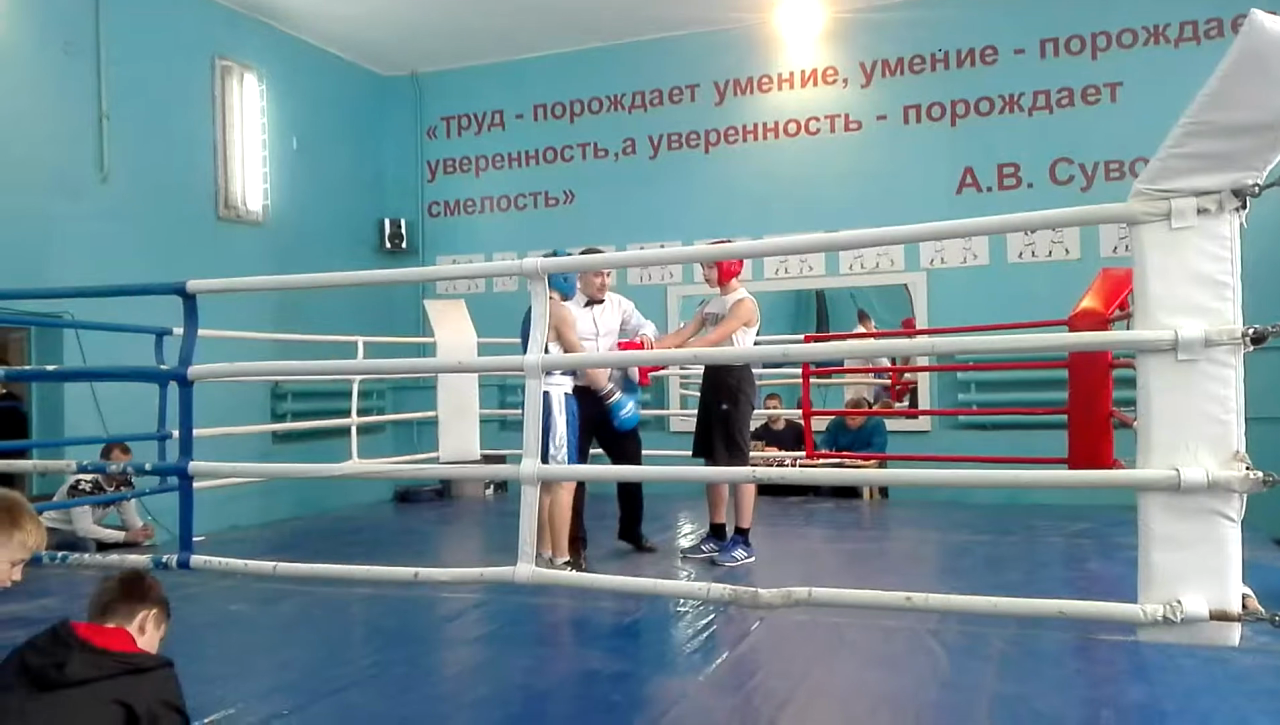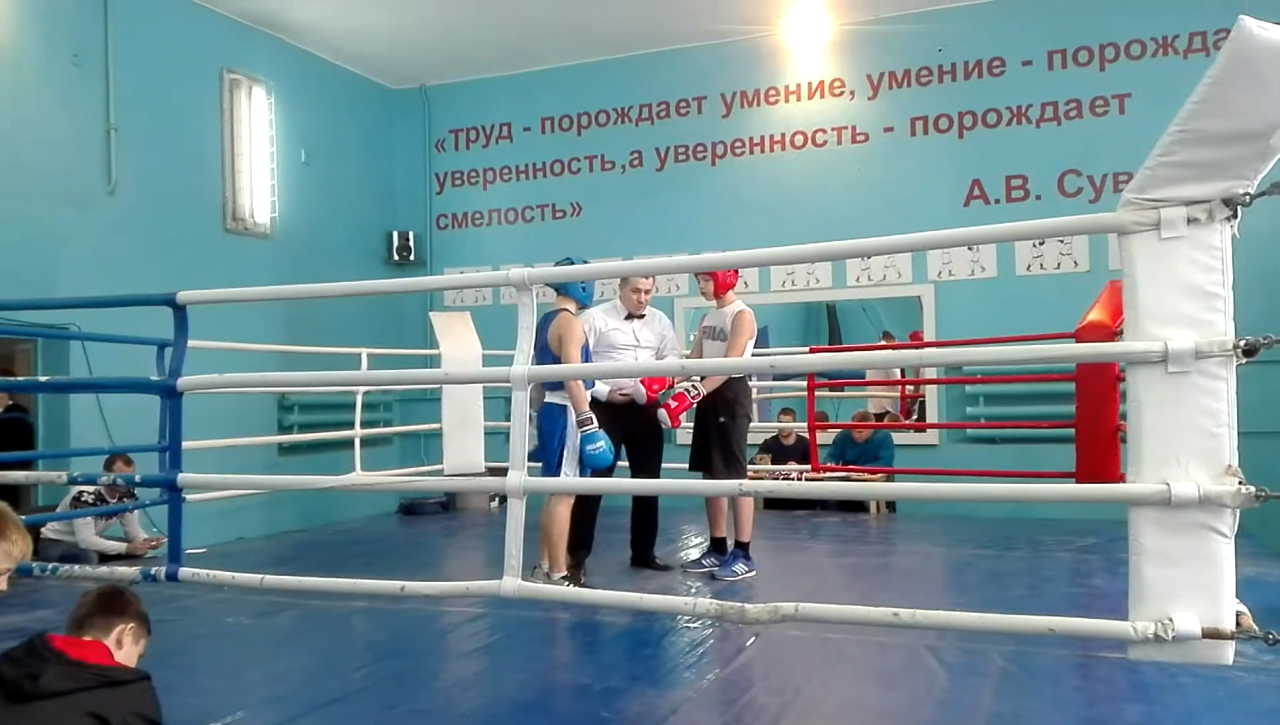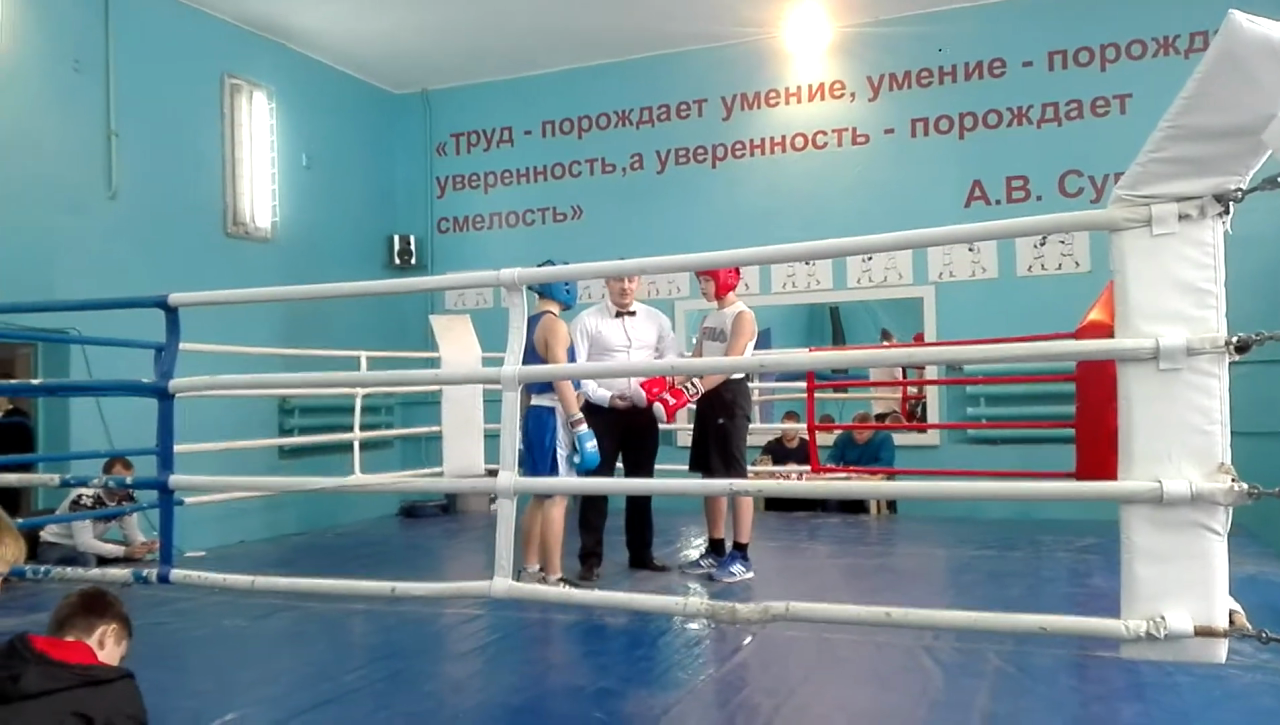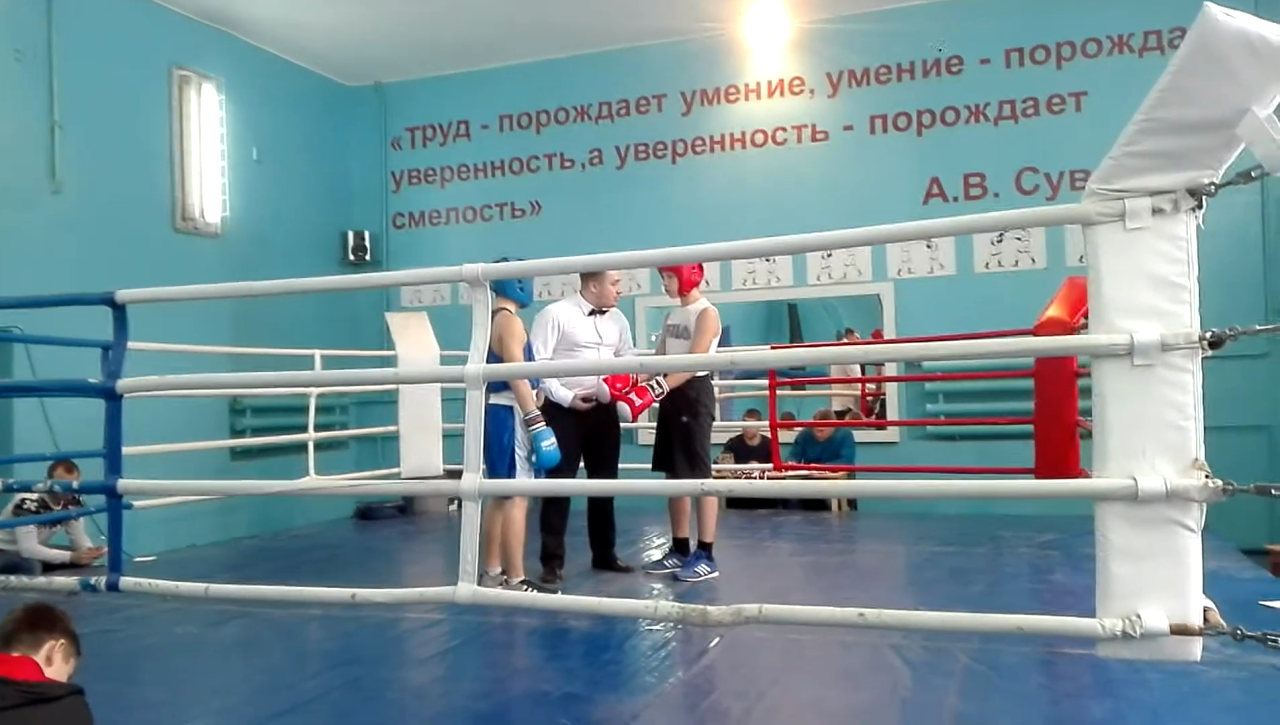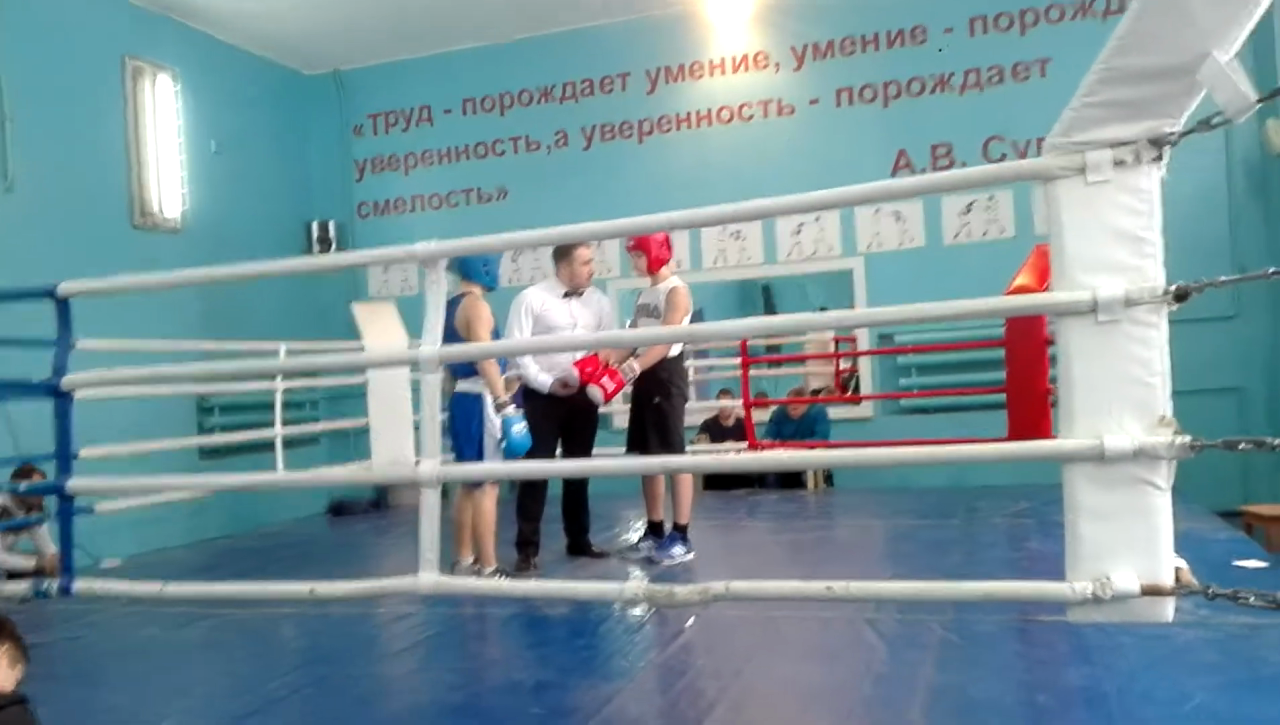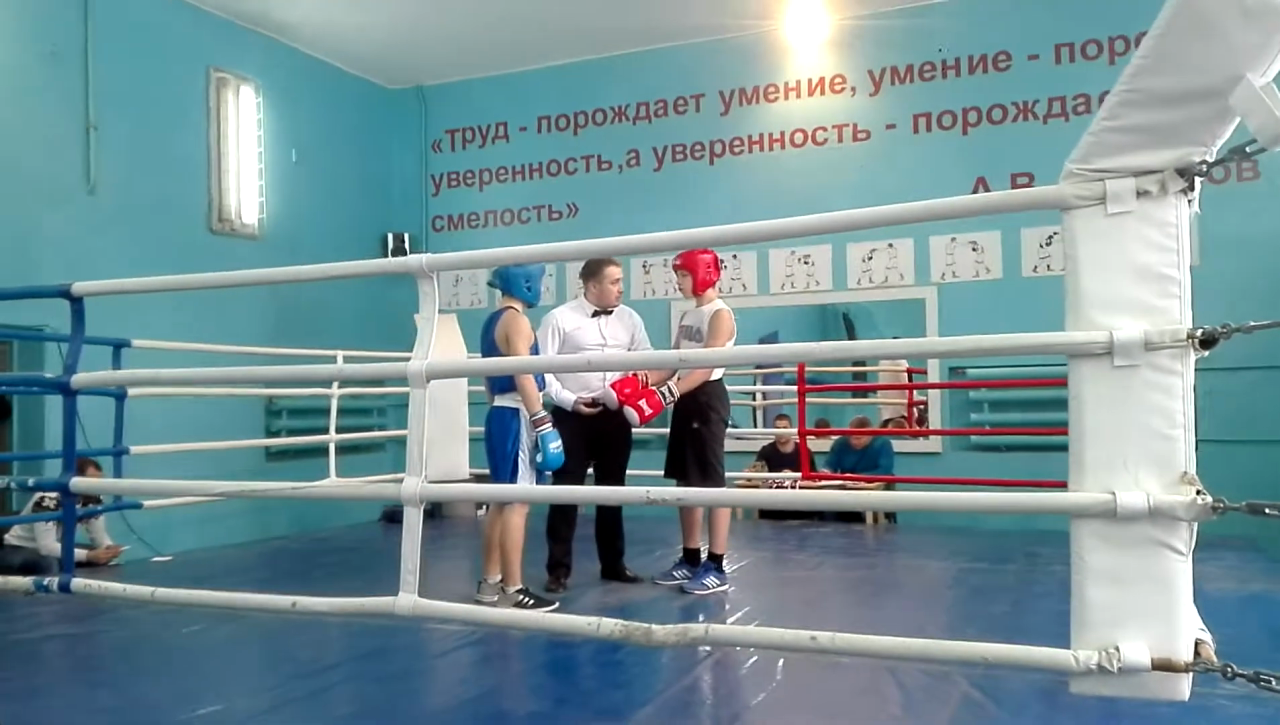
dt=0.7s
person 1, frame 1
left shoulder: (534, 311)
right shoulder: (558, 311)
right elbow: (580, 358)
right wrist: (613, 394)
left hip: (540, 396)
right hip: (555, 398)
left knee: (547, 481)
right knee: (564, 482)
left ankle: (544, 554)
right ankle: (560, 560)
person 1, frame 2
left shoulder: (545, 322)
right shoulder: (570, 323)
right elbow: (573, 378)
left wrist: (535, 420)
right wrist: (588, 424)
left hip: (549, 409)
right hip: (565, 411)
left knee: (555, 492)
right knee: (564, 495)
left ankle: (545, 567)
right ankle: (558, 576)
person 1, frame 3
left shoulder: (529, 325)
right shoulder: (555, 325)
right elbow: (561, 380)
left wrist: (523, 423)
right wrist: (579, 424)
left hip: (535, 413)
right hip: (553, 414)
left knee: (539, 495)
right knee: (556, 497)
left ankle: (531, 569)
right ankle: (552, 577)
person 1, frame 4
left shoulder: (488, 321)
right shoulder: (510, 322)
right elbow: (517, 376)
right wrist: (536, 422)
left hip: (495, 410)
right hip: (511, 413)
left knee: (500, 495)
right knee: (516, 497)
left ankle: (492, 572)
right ankle: (515, 580)
person 1, frame 5
left shoulder: (451, 306)
right shoulder: (476, 305)
right elbow: (485, 360)
right wrist: (506, 407)
left hip: (462, 398)
right hip: (480, 399)
left knee: (469, 484)
right knee: (486, 484)
left ankle: (464, 562)
right ankle: (488, 569)
person 1, frame 6
left shoulder: (492, 321)
right shoulder: (517, 320)
right elbow: (523, 376)
right wrist: (543, 422)
left hip: (499, 413)
right hip: (517, 416)
left knee: (501, 501)
right knee: (517, 504)
left ankle: (490, 582)
right ankle: (512, 590)
person 2, frame 1
left shoulder: (744, 303)
right shoulder: (710, 304)
left elbow: (710, 341)
right elbow: (682, 335)
left hip: (735, 381)
right hip: (712, 379)
left knee: (737, 461)
right knee: (713, 461)
left ankle: (742, 540)
right ankle: (717, 535)
person 2, frame 2
left shoulder: (742, 316)
right shoulder: (708, 318)
right elbow: (695, 360)
left wrist: (694, 392)
right wrist: (666, 382)
left hip: (731, 395)
right hip: (708, 396)
left knee: (735, 475)
right knee: (711, 474)
left ankle: (743, 555)
right ankle: (717, 549)
person 2, frame 3
left shoulder: (743, 316)
right shoulder: (709, 319)
right elbow: (696, 361)
left wrist: (690, 391)
right wrist: (668, 384)
left hip: (731, 395)
right hip: (708, 397)
left knee: (735, 476)
right knee: (711, 475)
left ankle: (741, 556)
right ankle: (716, 550)
person 2, frame 4
left shoulder: (706, 314)
right shoulder: (672, 315)
right elbow: (659, 359)
left wrist: (654, 388)
right wrist: (630, 381)
left hip: (694, 393)
right hip: (671, 395)
left knee: (699, 475)
right knee: (674, 475)
left ankle: (706, 556)
right ankle: (680, 549)
person 2, frame 5
left shoulder: (676, 292)
right shoulder: (644, 295)
left elbow: (664, 343)
left wrist: (626, 372)
right wrist: (604, 361)
left hip: (666, 374)
right hip: (645, 376)
left knee: (673, 455)
right knee: (649, 457)
left ankle: (681, 537)
right ankle: (655, 531)
person 2, frame 6
left shoulder: (720, 315)
right shoulder: (688, 316)
left elbow: (706, 367)
left wrist: (664, 394)
right wrist: (640, 382)
left hip: (707, 399)
right hip: (685, 400)
left knee: (711, 483)
right knee: (686, 482)
left ankle: (716, 568)
right ankle: (691, 560)
person 3, frame 1
left shoulder: (619, 304)
left elbow: (643, 326)
left wrist: (644, 336)
right hip: (575, 397)
left knee: (630, 460)
left ankle: (632, 530)
right ankle: (575, 543)
person 3, frame 2
left shoulder: (660, 321)
right shoulder: (595, 318)
left elbow: (673, 358)
right wrist: (604, 393)
left hip: (646, 408)
right hip: (606, 406)
left knee: (647, 480)
right knee: (595, 478)
left ankle: (643, 552)
right ankle: (577, 554)
person 3, frame 3
left shoulder: (656, 319)
right shoulder: (587, 321)
left elbow: (671, 357)
right wrist: (604, 398)
left hip: (643, 410)
right hip: (601, 410)
left knee: (641, 483)
left ankle: (641, 553)
right ankle: (591, 559)
person 3, frame 4
left shoulder: (617, 318)
right shoulder: (555, 314)
left elbow: (627, 357)
right elbow: (537, 363)
right wrist: (566, 398)
left hip: (604, 408)
right hip: (566, 409)
left knee: (605, 482)
right knee: (559, 483)
left ankle: (604, 554)
right ankle: (552, 561)
person 3, frame 5
left shoulder: (597, 300)
right shoulder: (531, 299)
right wrist: (545, 383)
left hip: (583, 393)
right hip: (543, 394)
left ankle: (579, 540)
right ankle: (528, 548)
person 3, frame 6
left shoulder: (629, 318)
right shoulder: (559, 318)
left elbow: (645, 357)
right wrist: (568, 400)
left hip: (615, 414)
right hip: (573, 414)
left knee: (613, 490)
right knee: (567, 490)
left ankle: (613, 564)
right ankle: (559, 569)
